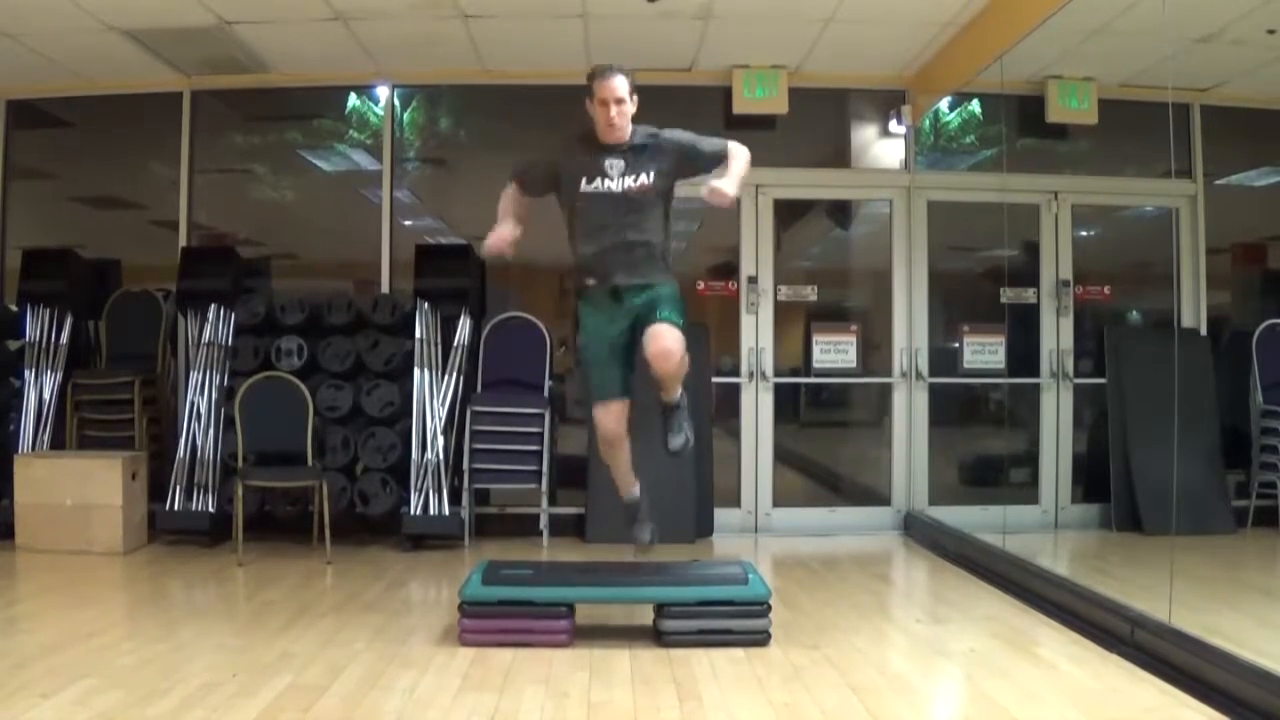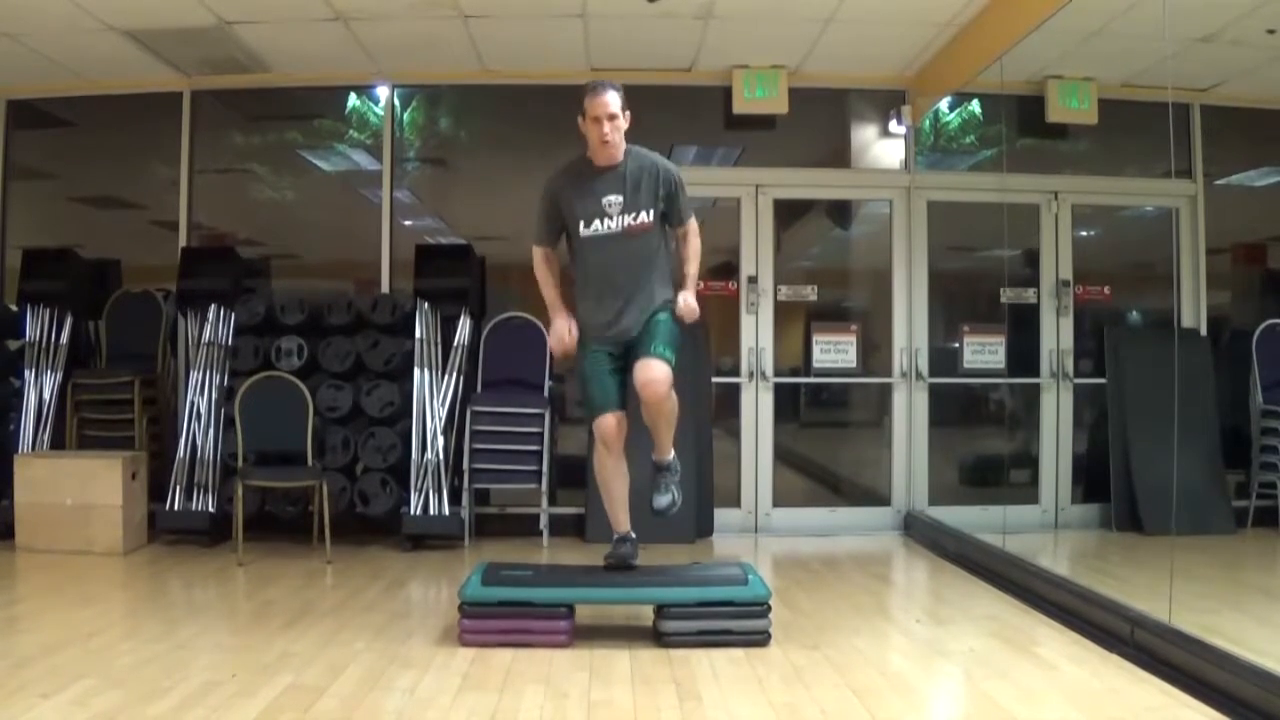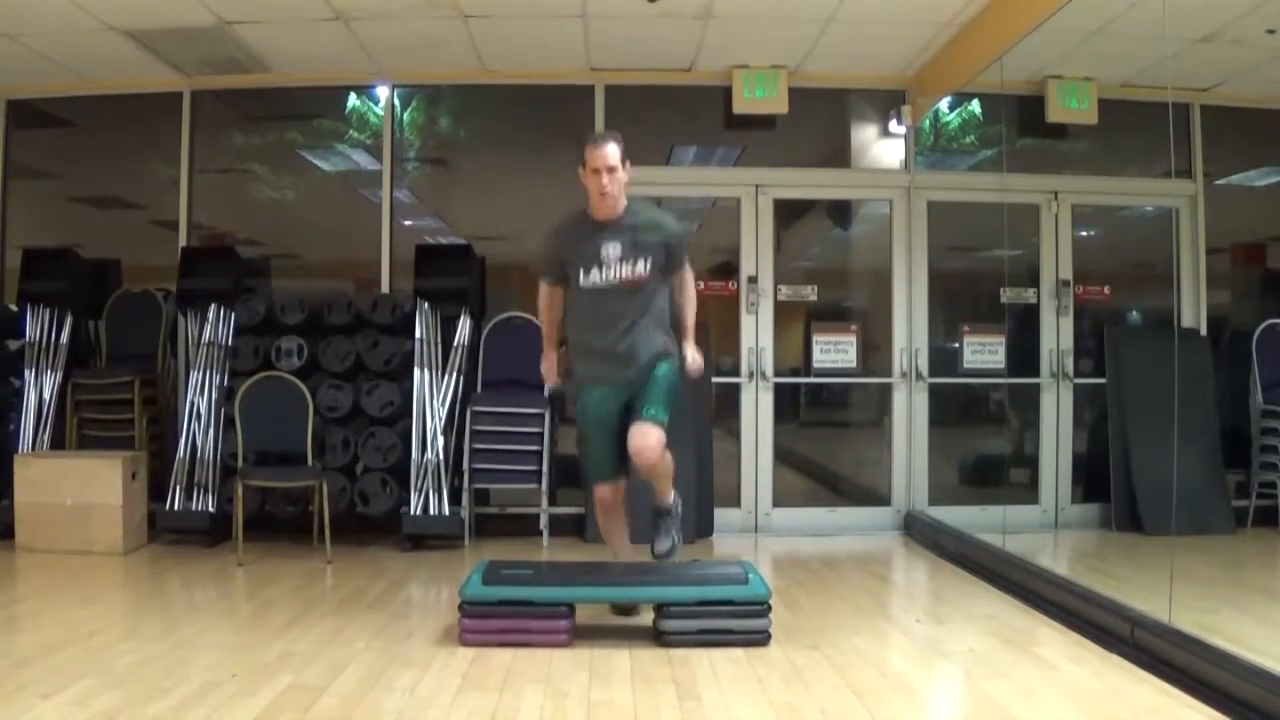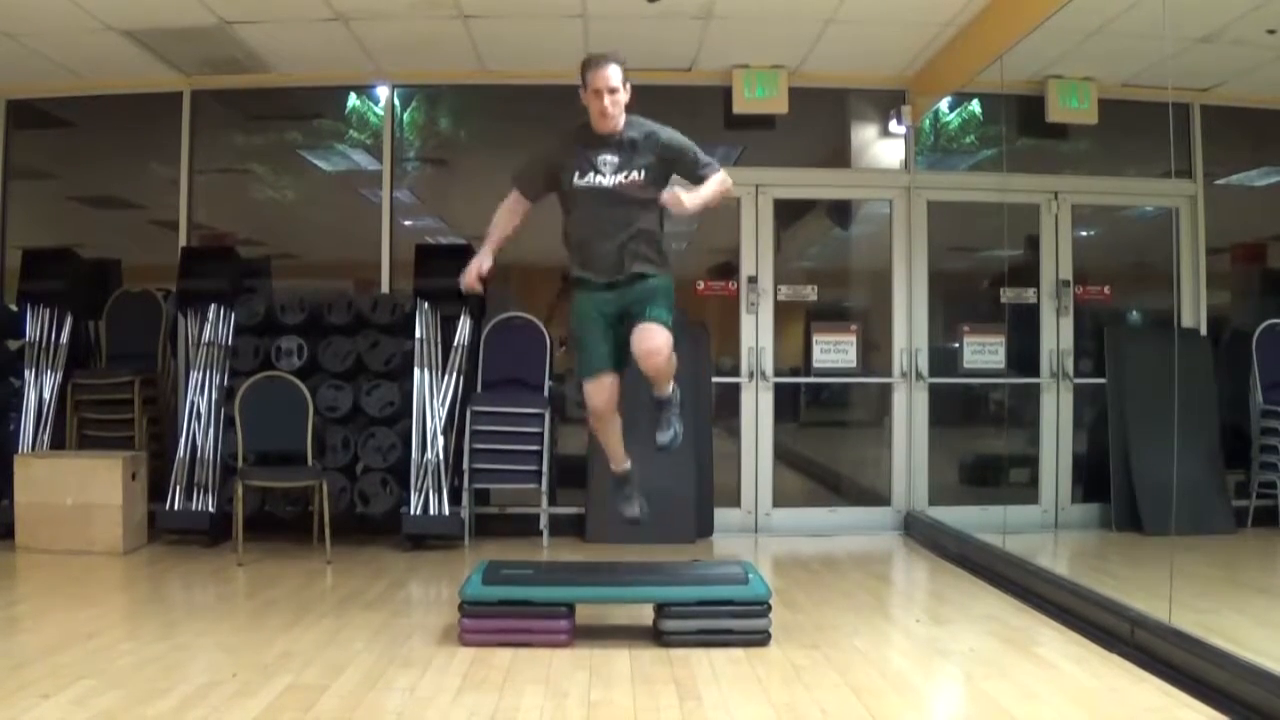
dt=0.4s
person 1, frame 1
left shoulder: (666, 145)
right shoulder: (568, 158)
left elbow: (736, 152)
right elbow: (516, 190)
left wrist: (729, 181)
right wrist: (505, 226)
left hip: (653, 287)
right hip: (599, 298)
left knee: (667, 357)
right knee: (610, 427)
left ankle: (673, 402)
right ankle: (634, 500)
person 1, frame 2
left shoulder: (659, 172)
right shoulder: (563, 185)
left elbow: (687, 230)
right elbow: (543, 252)
left wrist: (688, 289)
right wrist: (558, 314)
left hip: (654, 310)
right hip: (595, 325)
left knee: (652, 382)
right knee: (608, 432)
left ankle: (665, 459)
right ankle: (622, 534)
person 1, frame 3
left shoulder: (660, 227)
right shoulder: (564, 237)
left elbow: (682, 278)
right elbow: (550, 292)
left wrist: (689, 343)
right wrist: (549, 352)
left hip: (654, 363)
right hip: (596, 378)
left knee: (645, 449)
right knee: (605, 493)
left ankle: (667, 502)
person 1, frame 4
left shoulder: (659, 140)
right shoulder: (562, 150)
left elbow: (721, 179)
right elbow: (518, 202)
left wrist: (696, 197)
right wrist: (485, 254)
left hip: (646, 276)
right hip: (591, 286)
left knee: (652, 352)
right knee: (599, 402)
left ankle: (667, 396)
right ankle: (623, 473)
